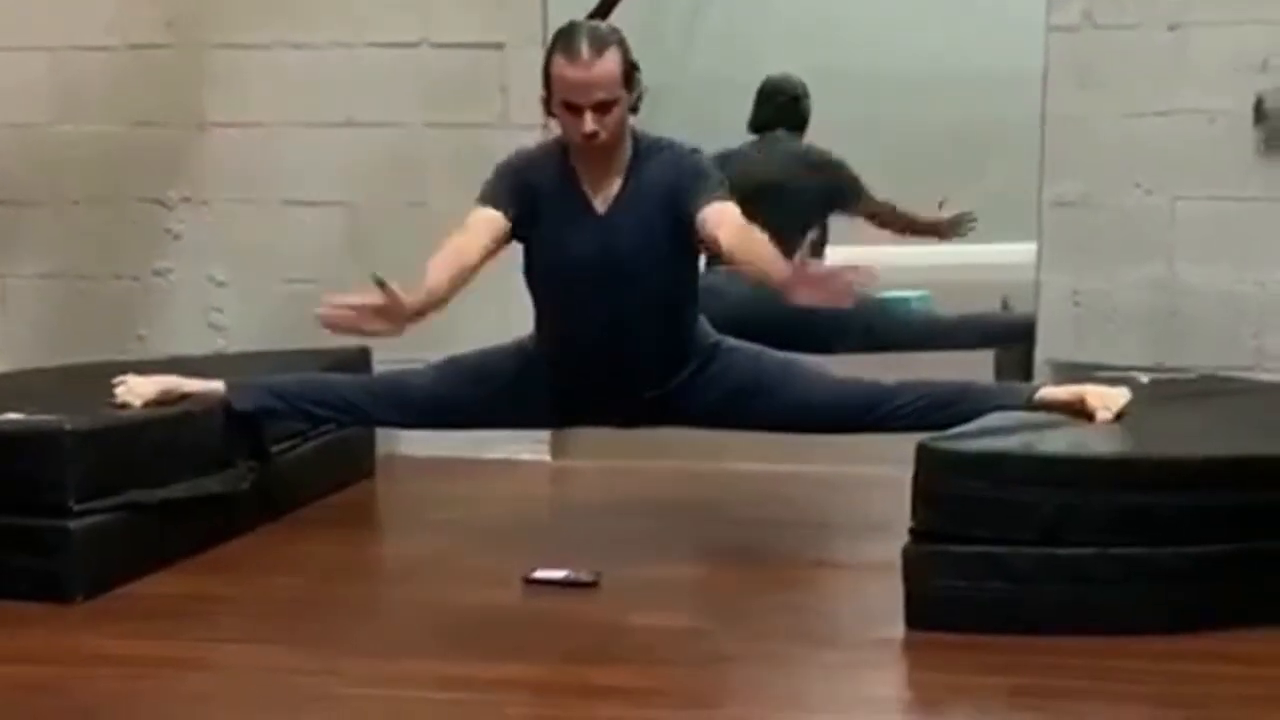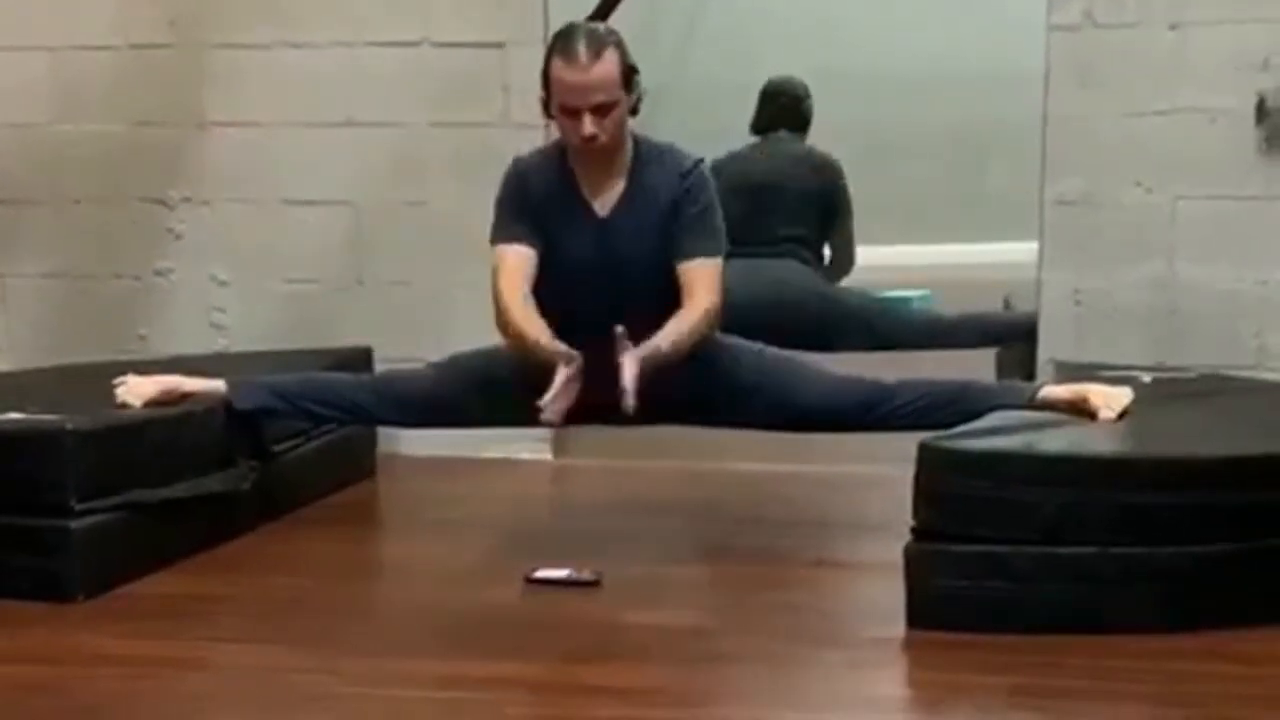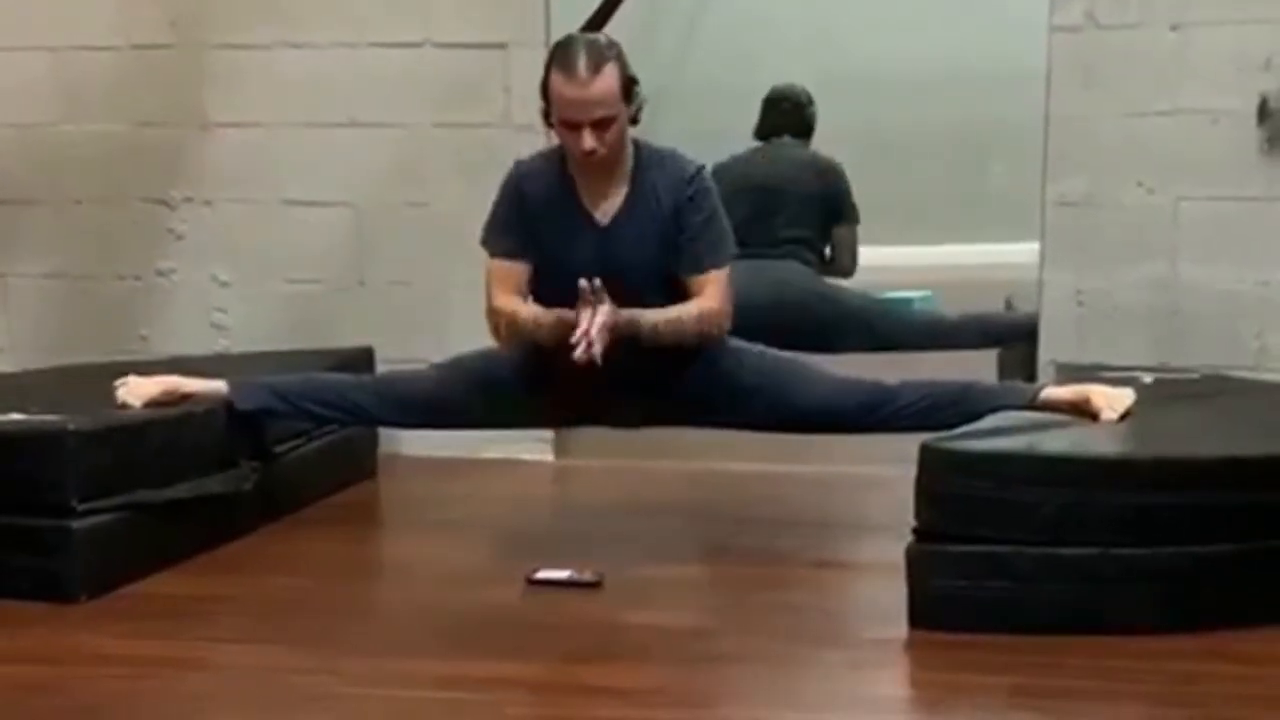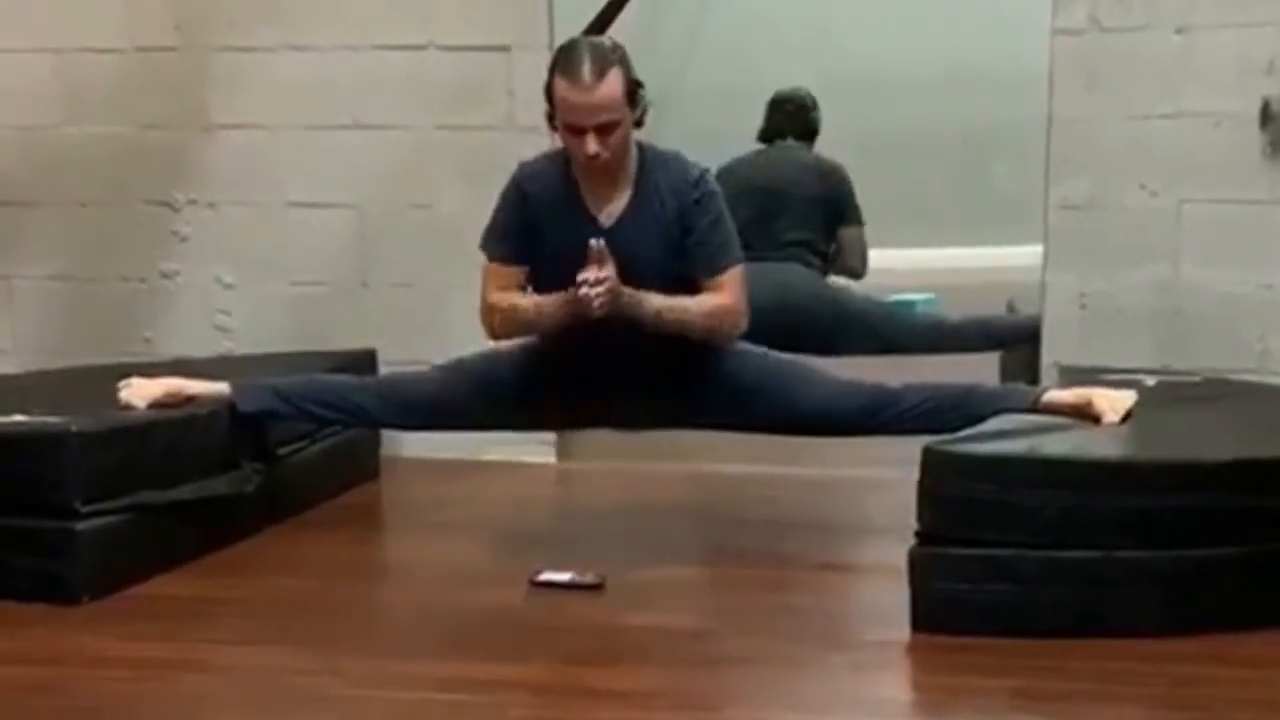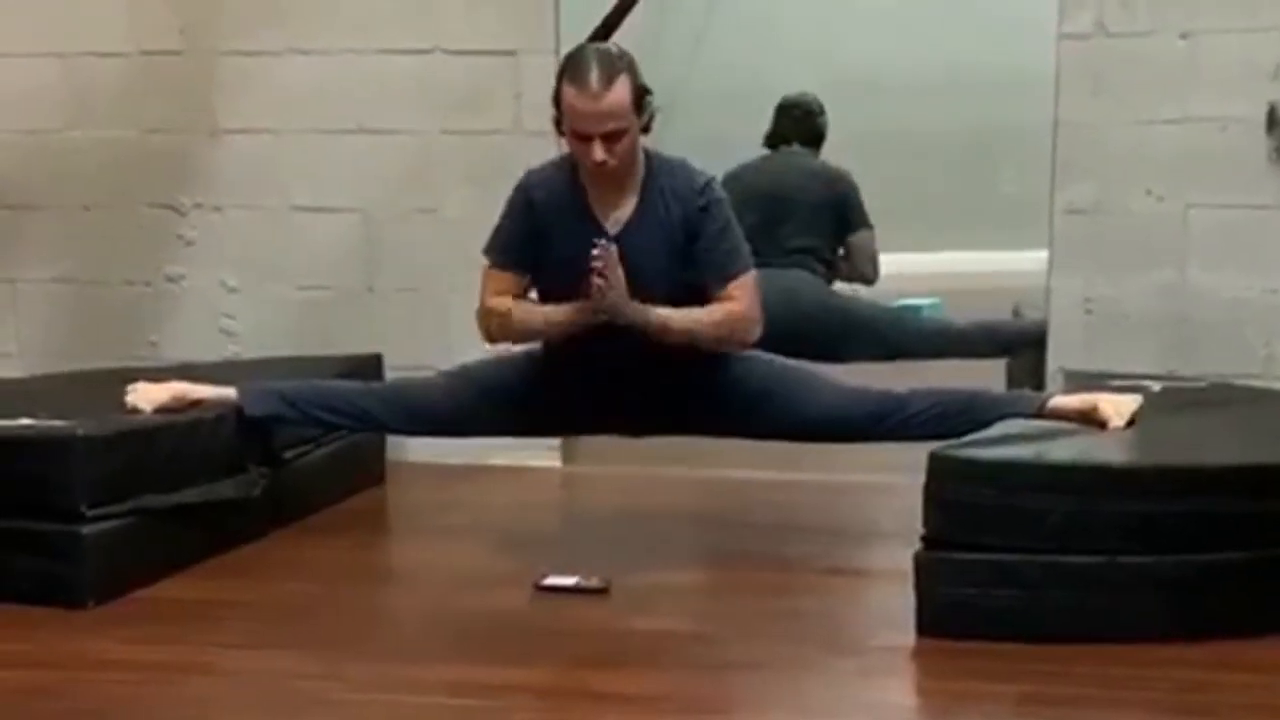
dt=0.3s
person 1, frame 1
left shoulder: (679, 171)
right shoulder: (526, 176)
left elbow: (734, 233)
right elbow: (469, 244)
left wrist: (793, 276)
right wrist: (408, 302)
left hip: (684, 376)
right hip: (557, 378)
left knee: (857, 403)
right knee: (387, 397)
person 1, frame 2
left shoulder: (680, 176)
right shoulder: (527, 179)
left elbow: (703, 308)
right elbow: (511, 300)
left wrist: (640, 356)
right wrist: (559, 361)
left hip: (674, 368)
right hip: (556, 366)
left knee: (857, 403)
right knee: (384, 397)
person 1, frame 3
left shoulder: (683, 183)
right shoulder: (525, 186)
left elbow: (715, 317)
right elbow: (503, 316)
left wrist: (625, 321)
right wrist: (573, 322)
left hip: (676, 370)
right hip: (555, 370)
left knee: (859, 402)
right knee: (386, 398)
left ankle: (1051, 397)
person 1, frame 4
left shoulder: (686, 185)
right shoulder: (529, 187)
left elbow: (730, 316)
right elbow: (497, 314)
left wrist: (632, 300)
right wrist: (573, 303)
left hip: (683, 374)
right hip: (560, 376)
left knee: (867, 406)
right knee: (387, 401)
person 1, frame 5
left shoulder: (694, 194)
right shoulder: (537, 195)
left elbow: (744, 324)
right elbow: (494, 316)
left wrist: (638, 310)
right wrist: (582, 311)
left hip: (690, 382)
right hip: (565, 382)
left knee: (872, 411)
right knee: (393, 406)
person 2, frame 1
left shoulder: (720, 166)
right shoulder: (821, 166)
right elbow: (879, 213)
right wrist: (936, 227)
left hip: (724, 297)
right knee: (927, 329)
right ankle: (1032, 328)
person 2, frame 2
left shoulder: (721, 169)
right shoulder: (822, 167)
right elbow: (843, 260)
right wrist: (814, 278)
left hip: (728, 297)
right hip: (794, 292)
right knee: (925, 328)
right ankle: (1033, 326)
person 2, frame 3
left shoulder: (723, 172)
right shoulder: (825, 171)
right elbow: (845, 263)
left hip: (730, 298)
right hip: (794, 293)
right knee: (921, 327)
right ankle: (1033, 327)
person 2, frame 4
left shoulder: (727, 174)
right shoulder: (828, 173)
right elbow: (855, 264)
right hip: (797, 296)
right knee: (925, 330)
right ankle: (1034, 329)
person 2, frame 5
left shoulder: (733, 180)
right shoulder: (834, 180)
right elbow: (867, 270)
right hip: (801, 302)
right knee: (931, 335)
right ankle: (1039, 334)
